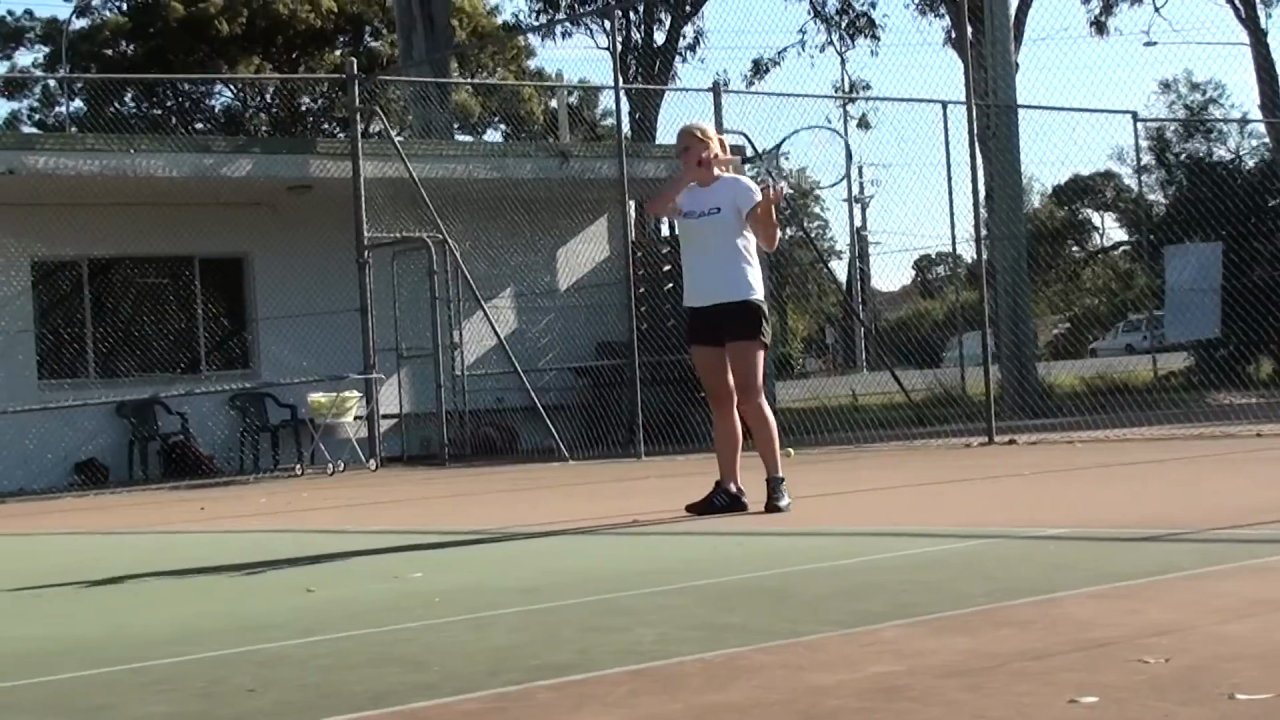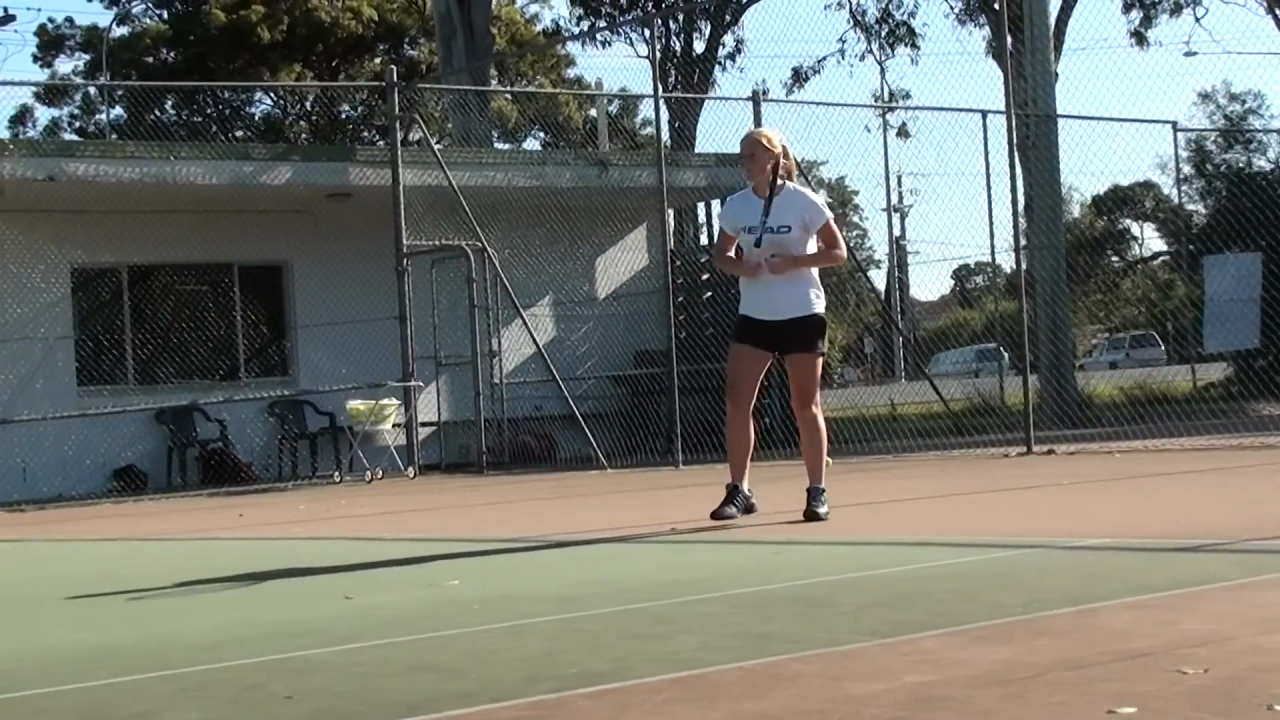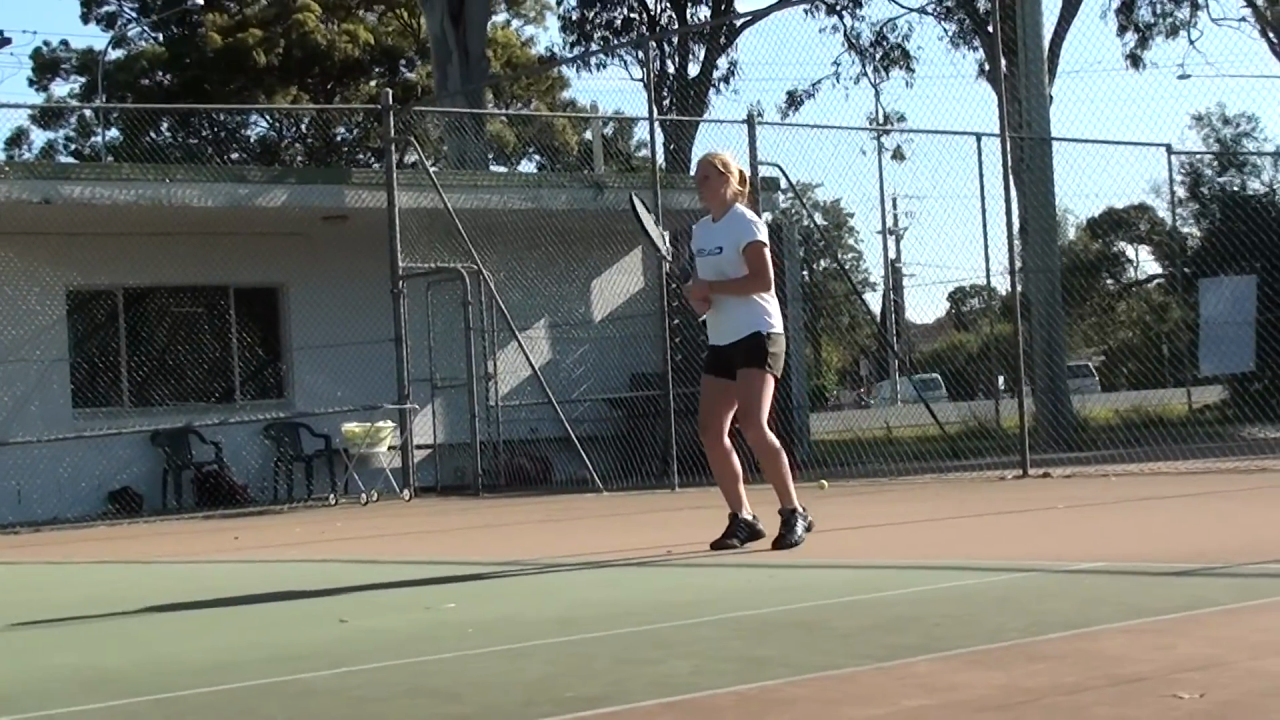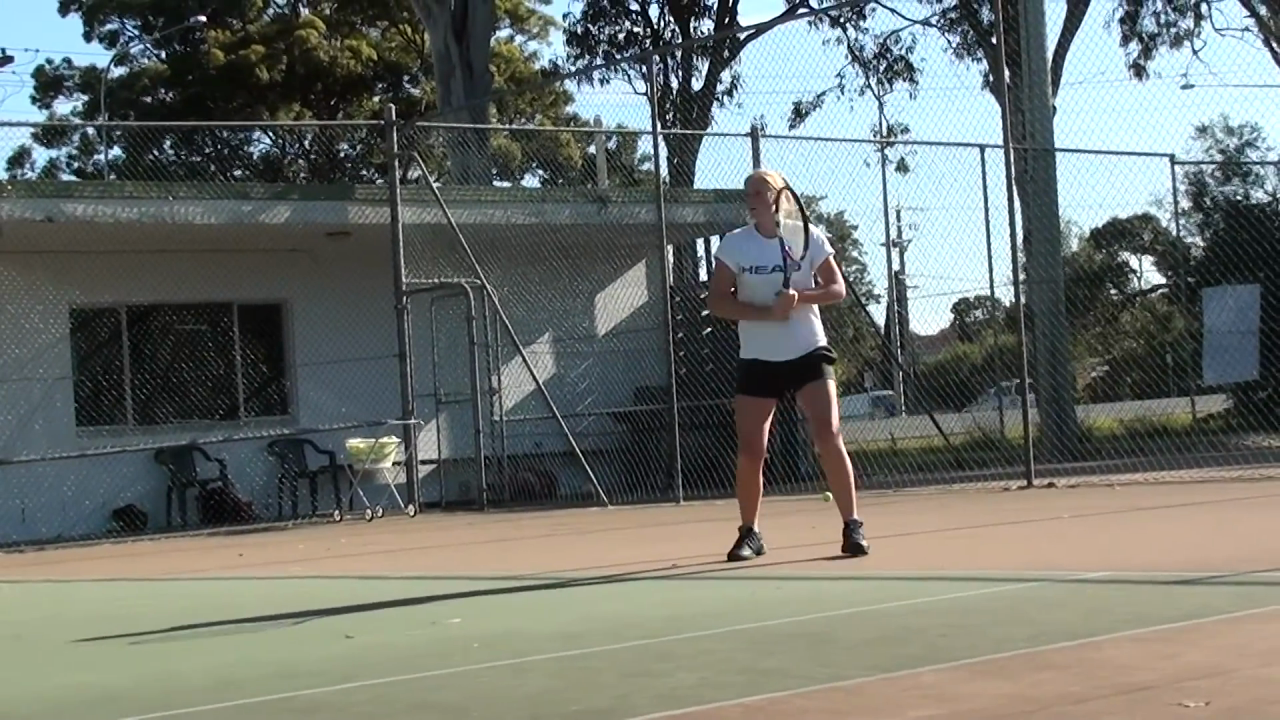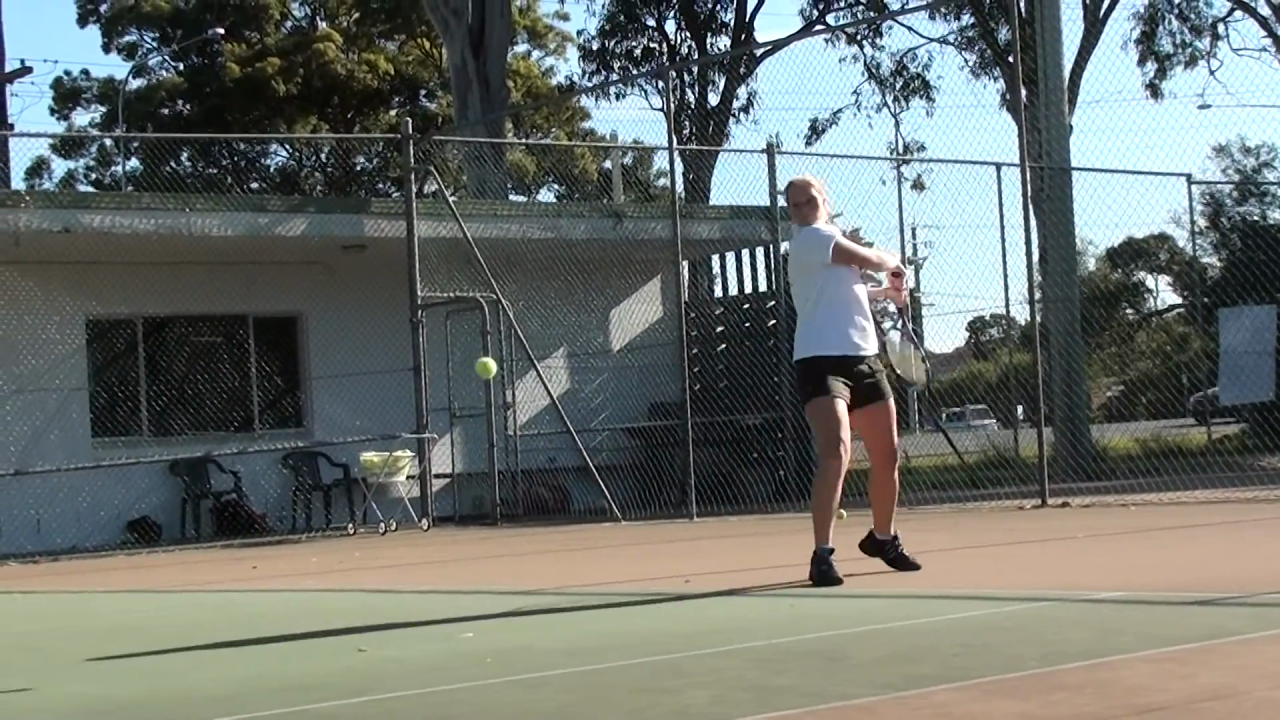
dt=0.7s
person 1, frame 1
left shoulder: (739, 188)
right shoulder: (682, 197)
left elbow: (769, 242)
right elbow: (655, 206)
left wrist: (769, 210)
right wrist: (690, 172)
left hip: (741, 302)
right hip: (699, 308)
left knee: (750, 396)
right knee: (720, 401)
left ankle: (776, 482)
right ankle: (729, 488)
person 1, frame 2
left shoulder: (804, 201)
right shoulder: (734, 205)
left elbow: (838, 253)
right elbow: (720, 254)
left wrist: (792, 261)
right wrist: (737, 266)
left hip: (801, 315)
right hip: (754, 316)
left knee: (805, 406)
right knee: (737, 401)
left ankle: (817, 492)
right ankle: (738, 491)
person 1, frame 3
left shoulder: (746, 223)
right shoulder: (700, 231)
left elbow: (764, 280)
left wrist: (711, 287)
right wrist: (697, 296)
left hip: (757, 334)
right hip: (721, 340)
left knee: (753, 426)
right knee: (710, 431)
left ankle: (793, 513)
right ankle: (742, 519)
person 1, frame 4
left shoulder: (810, 237)
right shoulder: (732, 245)
left elbow: (838, 289)
right elbow: (717, 303)
left wrist: (802, 297)
right wrist: (769, 312)
left hip: (808, 351)
right hip: (757, 359)
left knee: (829, 436)
right knee: (752, 451)
left ankle: (852, 526)
right ankle: (749, 533)
person 1, frame 5
left shoulder: (831, 238)
right shoulder: (811, 239)
right elbow: (875, 261)
left wrist: (885, 293)
right wrist: (897, 267)
left hip: (863, 360)
right hip: (821, 362)
left knee: (886, 456)
right knee: (834, 455)
left ankle: (883, 538)
right ankle: (822, 554)
